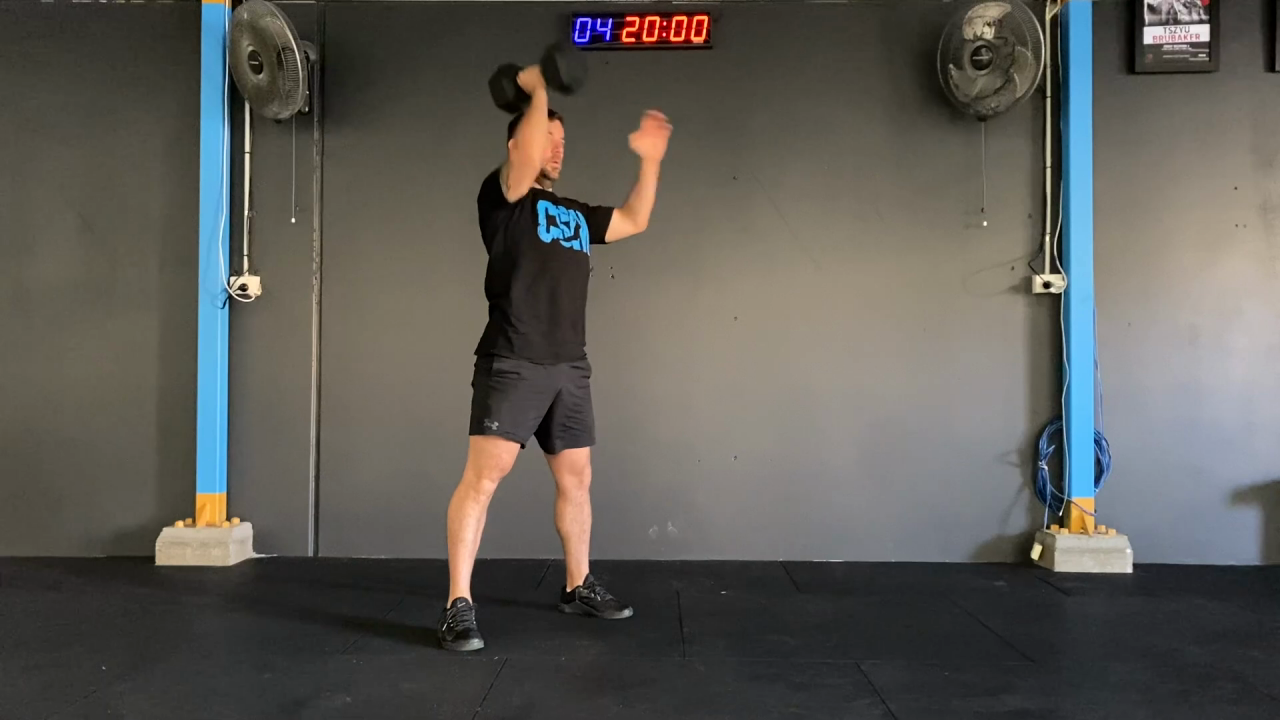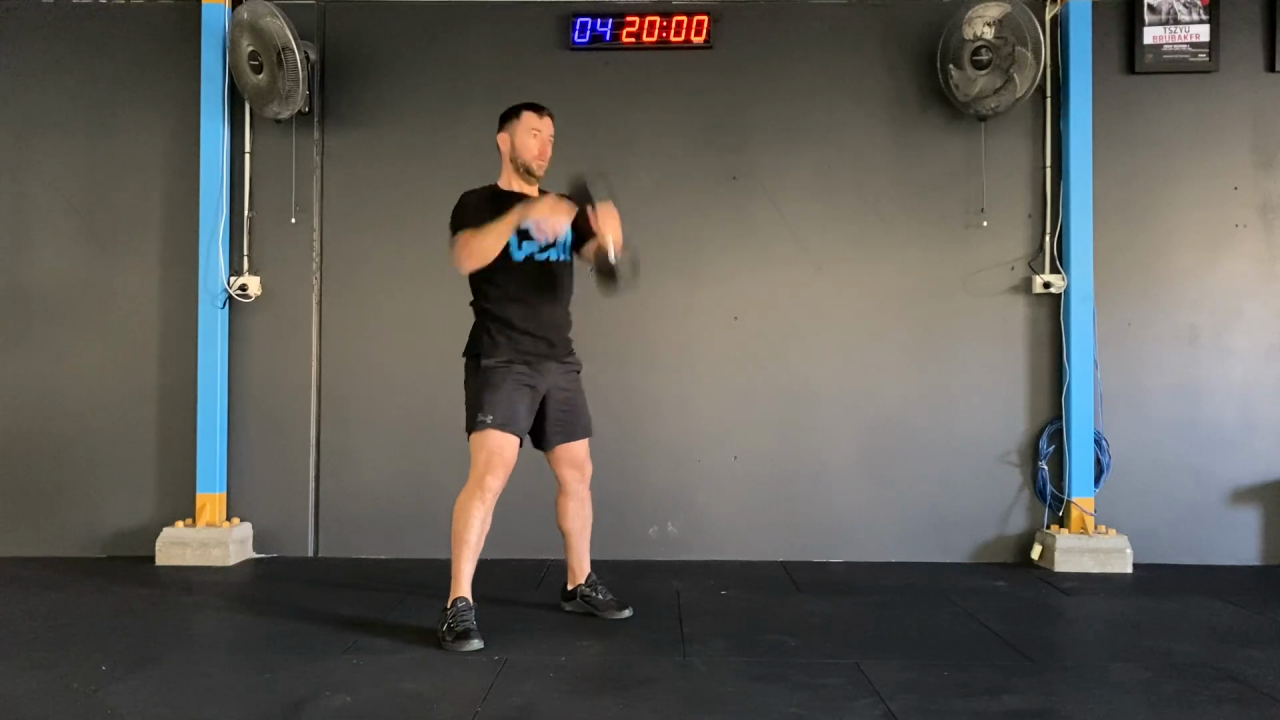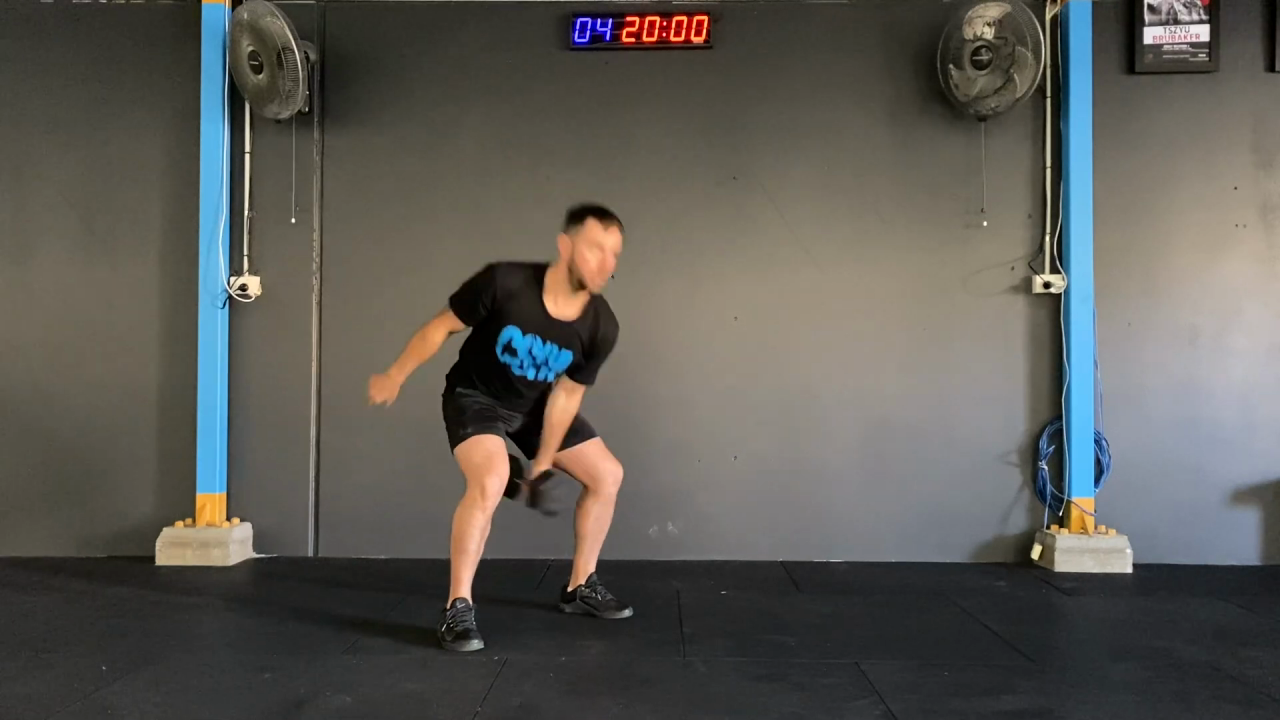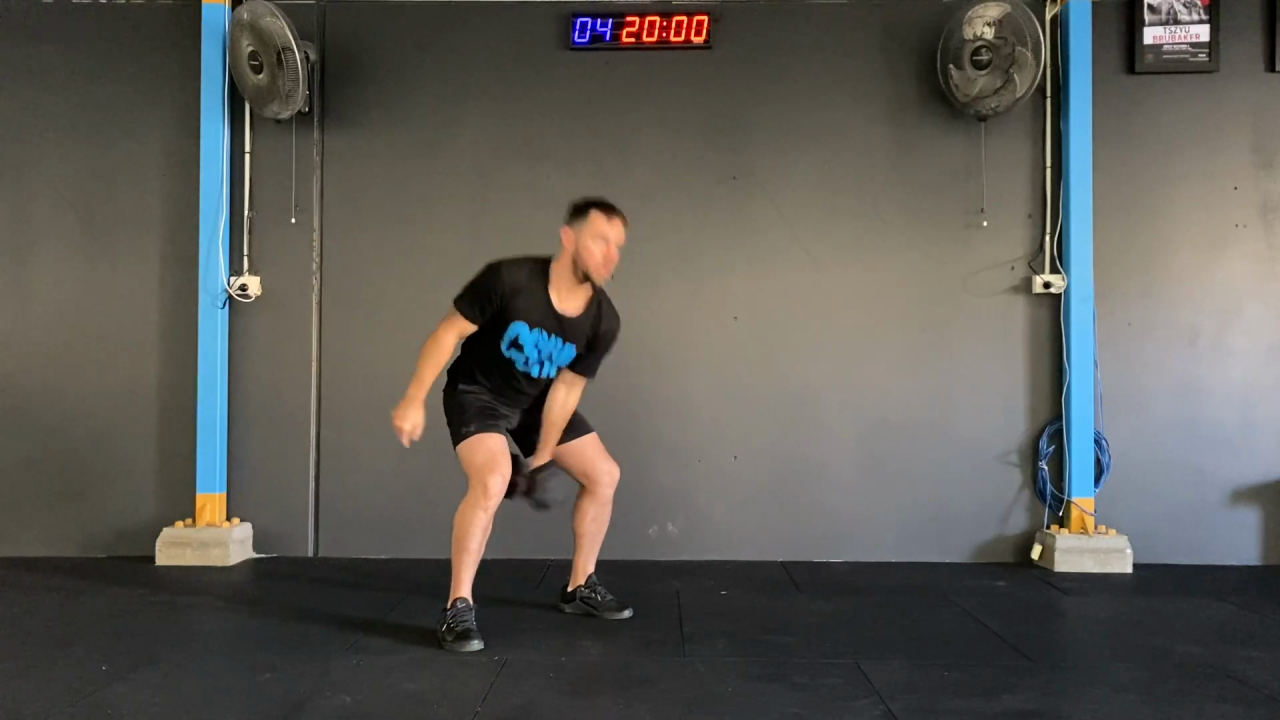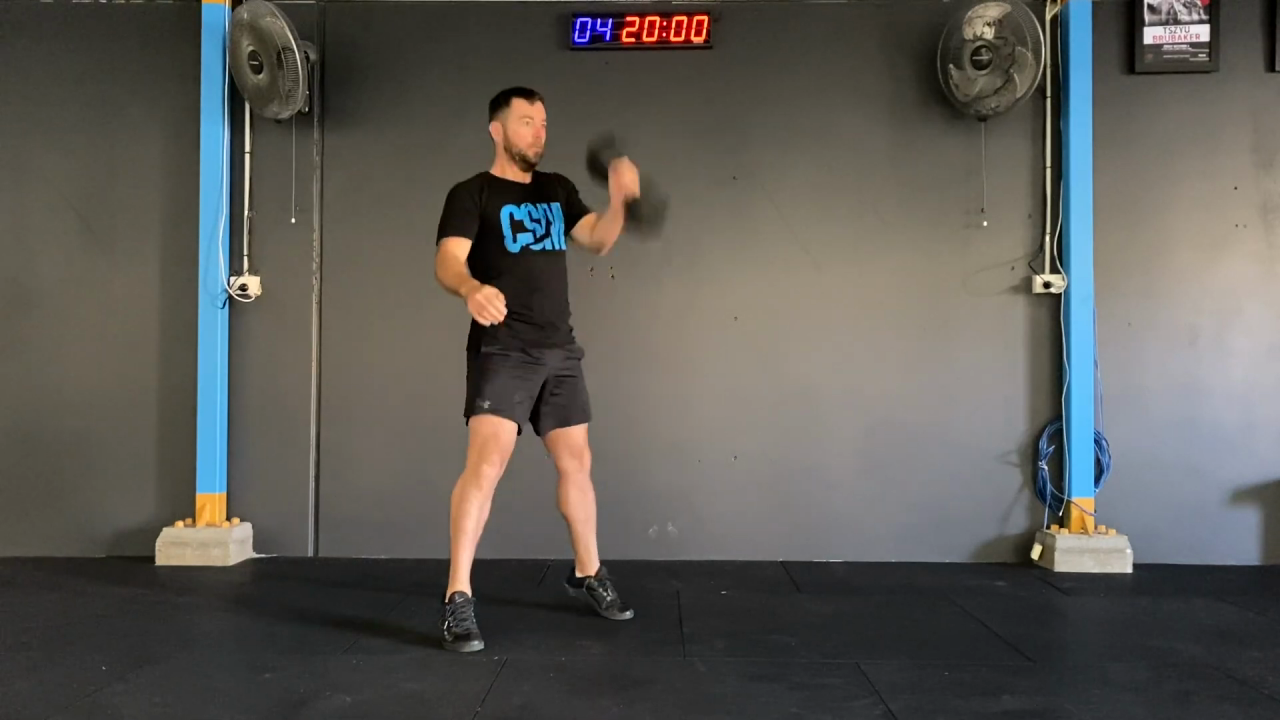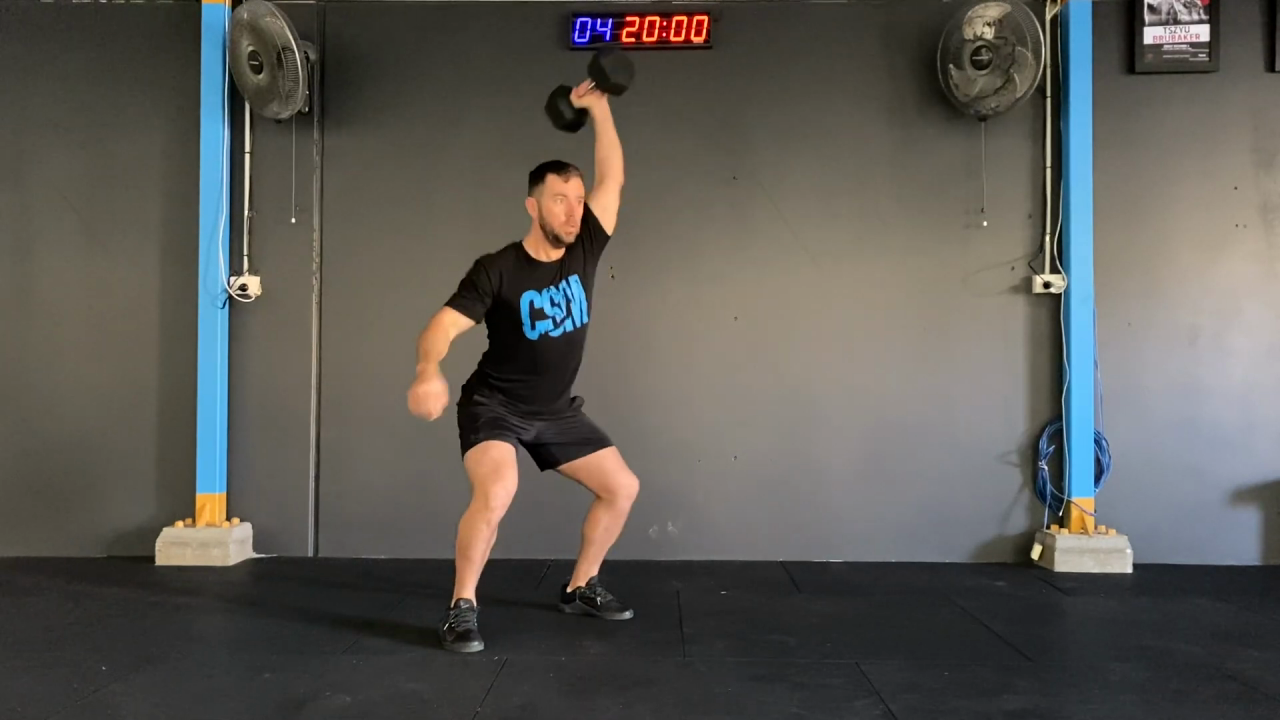
dt=0.4s
person 1, frame 1
left shoulder: (574, 212)
right shoulder: (505, 198)
left elbow: (633, 221)
right elbow: (521, 160)
left wrist: (646, 161)
right wrist: (535, 90)
left hip: (569, 367)
right hip: (513, 364)
left knee: (575, 479)
right knee: (483, 476)
left ankle: (578, 585)
right ankle: (458, 603)
person 1, frame 2
left shoulder: (565, 208)
right shoulder: (479, 203)
left elbow: (605, 253)
right elbow: (467, 257)
left wrist: (609, 227)
right wrist: (523, 215)
left hip: (558, 362)
right hip: (501, 361)
left knee: (577, 474)
right knee: (489, 476)
left ankle: (579, 584)
right ankle: (459, 603)
person 1, frame 3
left shoulder: (600, 326)
right shoulder: (504, 284)
left elbow: (567, 396)
right elbow: (443, 324)
left wrist: (543, 462)
right wrist: (395, 375)
left hip: (535, 405)
right hip: (475, 395)
left knee: (608, 475)
right knee: (490, 481)
left ankle: (580, 585)
right ankle: (458, 607)
person 1, frame 4
left shoulder: (603, 321)
right shoulder: (508, 280)
left elbow: (566, 388)
right elbow: (451, 331)
left wrist: (543, 455)
right wrist: (414, 399)
left hip: (534, 402)
right hip: (476, 394)
left knee: (604, 474)
right knee: (492, 480)
left ankle: (580, 585)
right ankle: (458, 606)
person 1, frame 5
left shoulder: (557, 188)
right shoulder: (472, 194)
left elbow: (597, 239)
right elbow: (448, 262)
left wrist: (619, 198)
right wrist: (474, 289)
left hip: (559, 350)
right hip: (502, 350)
left knee: (575, 463)
right knee: (486, 464)
left ankle: (589, 575)
right ankle: (457, 599)
person 1, frame 6
left shoulder: (583, 251)
right shoulder: (498, 270)
left elbow: (612, 180)
right elbow: (441, 328)
left wrist: (598, 109)
right wrist: (428, 371)
left hip: (556, 410)
right hip: (494, 407)
left knee: (622, 487)
right knee: (495, 494)
left ankle: (581, 586)
right ankle: (462, 605)
